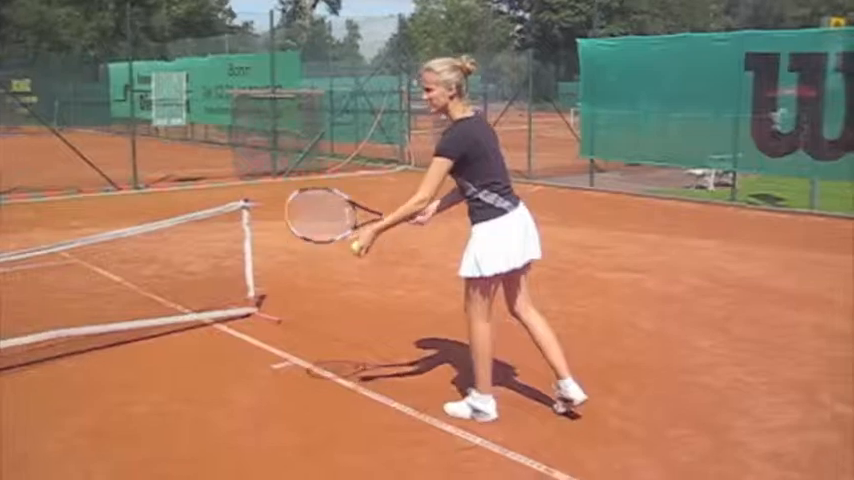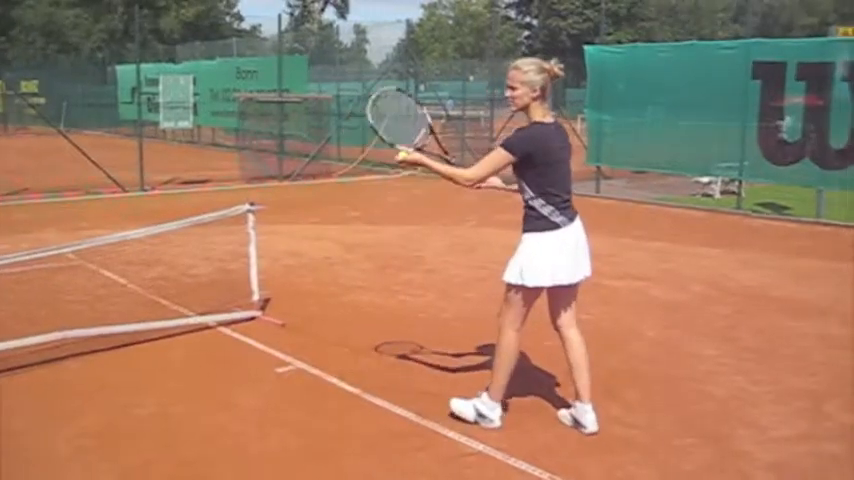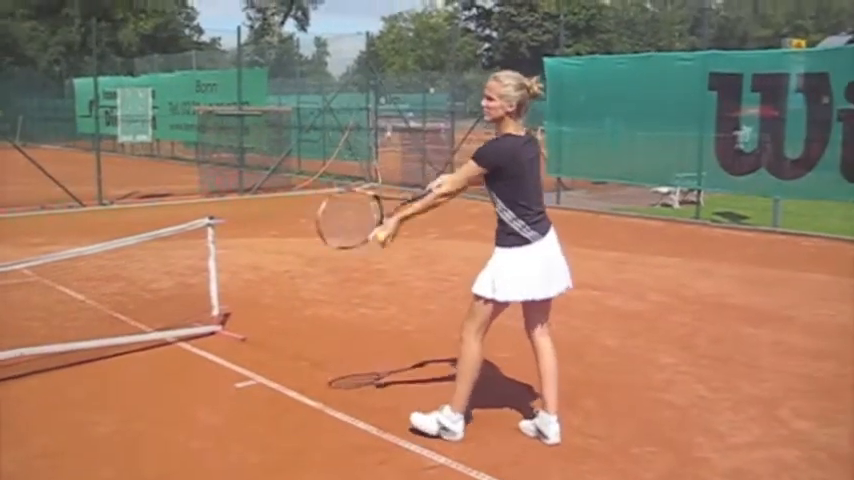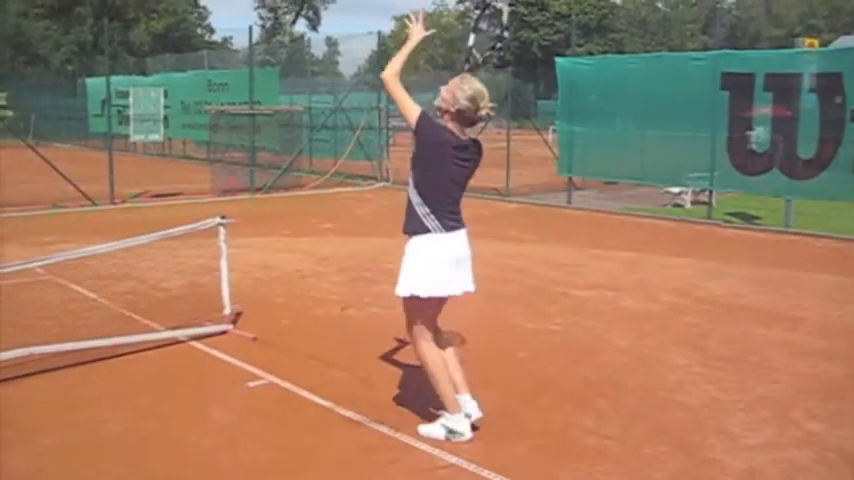
dt=0.7s
person 1, frame 1
left shoulder: (456, 137)
right shoulder: (477, 123)
left elbow: (421, 198)
left wrist: (375, 229)
right wrist: (435, 209)
left hip: (495, 229)
right hip: (515, 220)
left knee: (478, 313)
right knee: (522, 308)
left ankle: (482, 401)
right ankle: (567, 385)
person 1, frame 2
left shoulder: (527, 137)
right shoulder: (556, 131)
left elbow: (467, 178)
left wrist: (420, 158)
right wrist: (502, 181)
left hip: (544, 242)
right hip: (568, 234)
left knee: (510, 323)
right knee: (565, 322)
left ankle: (489, 406)
right ankle: (584, 410)
person 1, frame 3
left shoulder: (498, 148)
right shoulder: (527, 142)
left elbow: (447, 192)
left wrist: (397, 219)
right wrist: (449, 178)
left hip: (517, 254)
right hip: (543, 247)
left knee: (472, 332)
right knee: (539, 333)
left ankle: (452, 419)
right ankle: (548, 420)
person 1, frame 4
left shoulder: (429, 131)
right shoulder: (472, 148)
left elbow: (389, 77)
left wrist: (413, 38)
left hip: (429, 246)
right hip: (455, 242)
left knee: (420, 336)
right knee: (428, 327)
left ankle: (456, 418)
right ankle: (463, 399)
